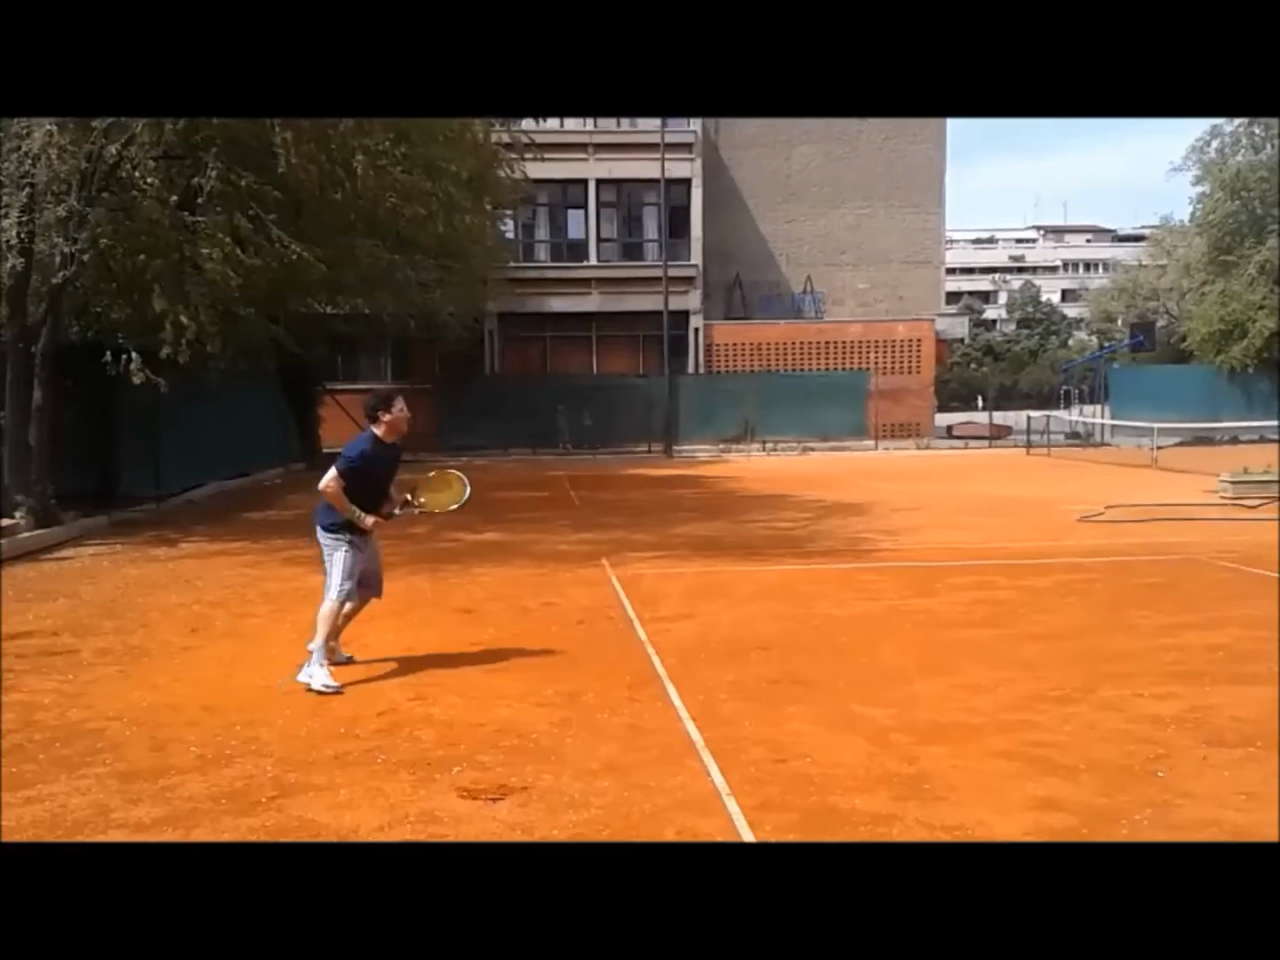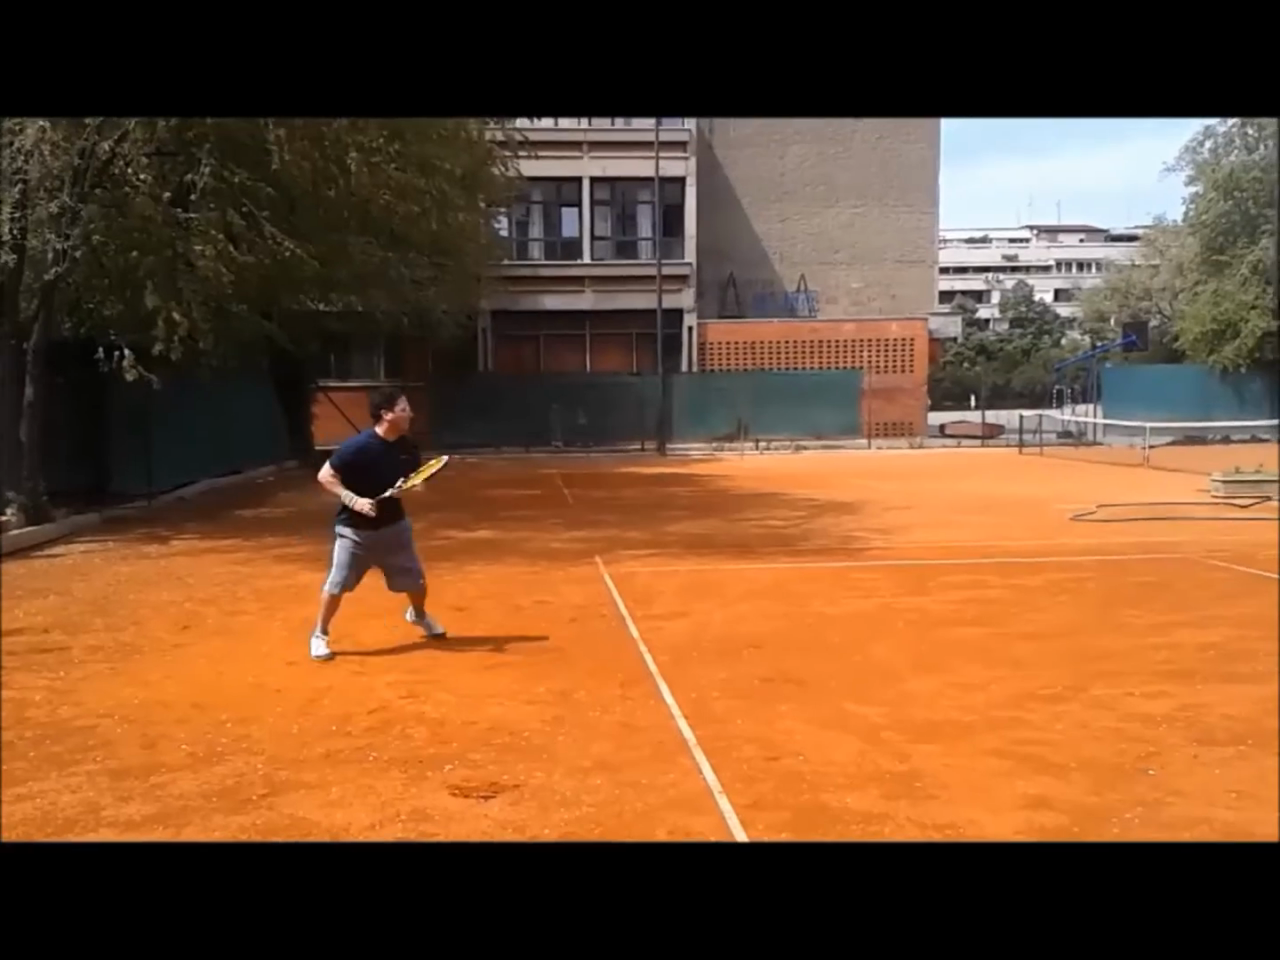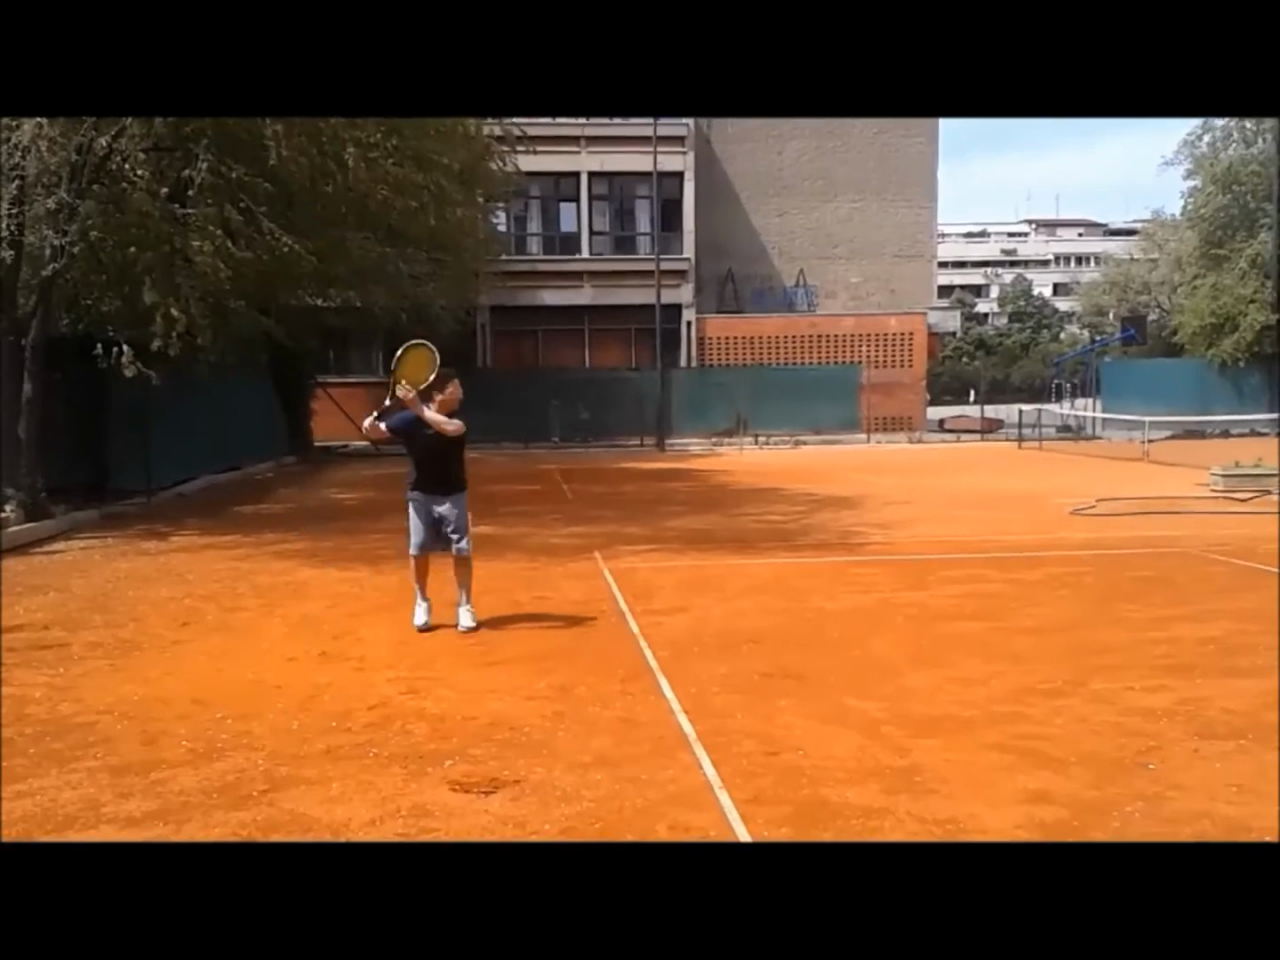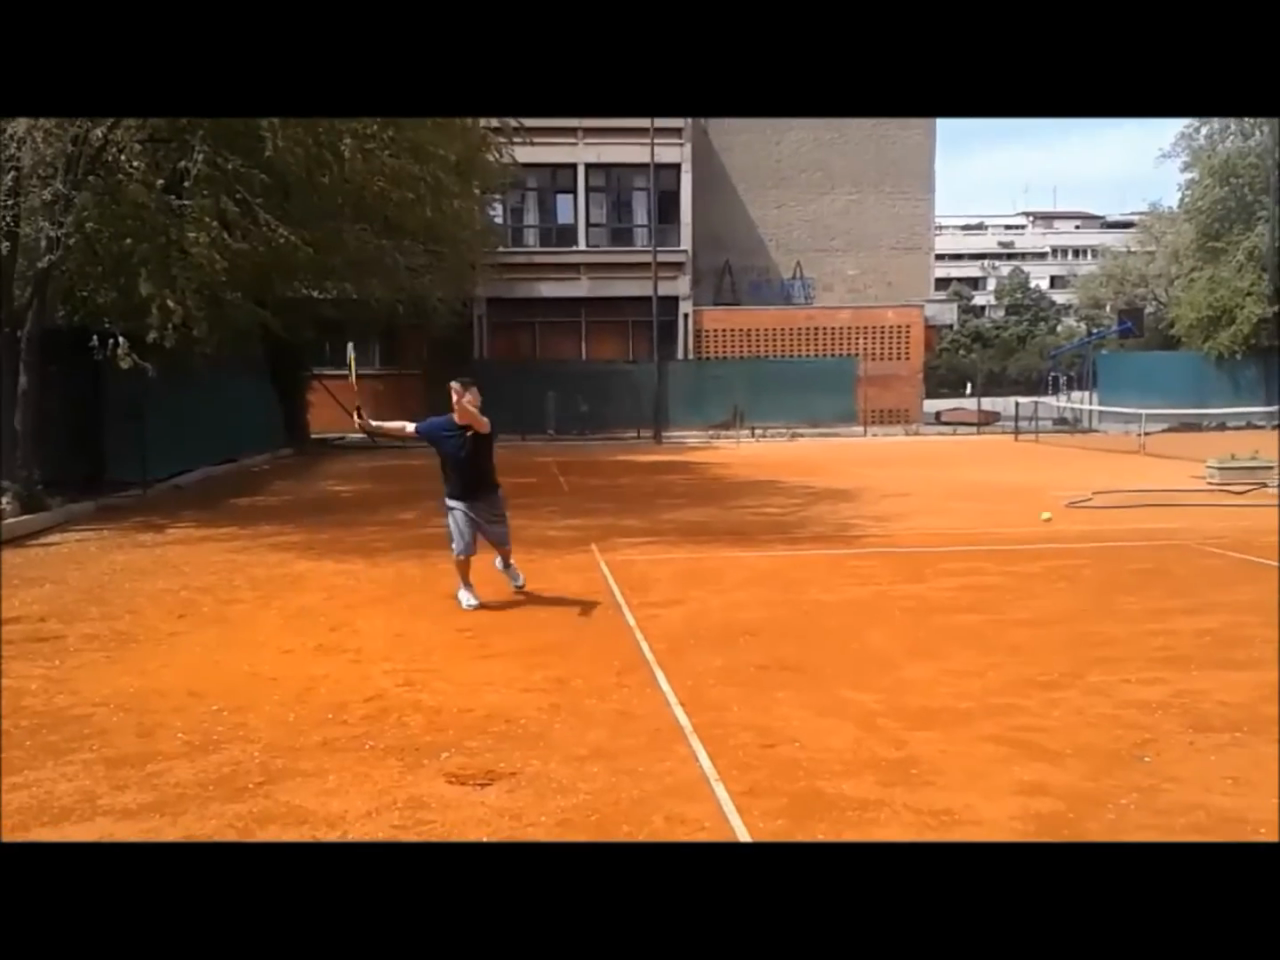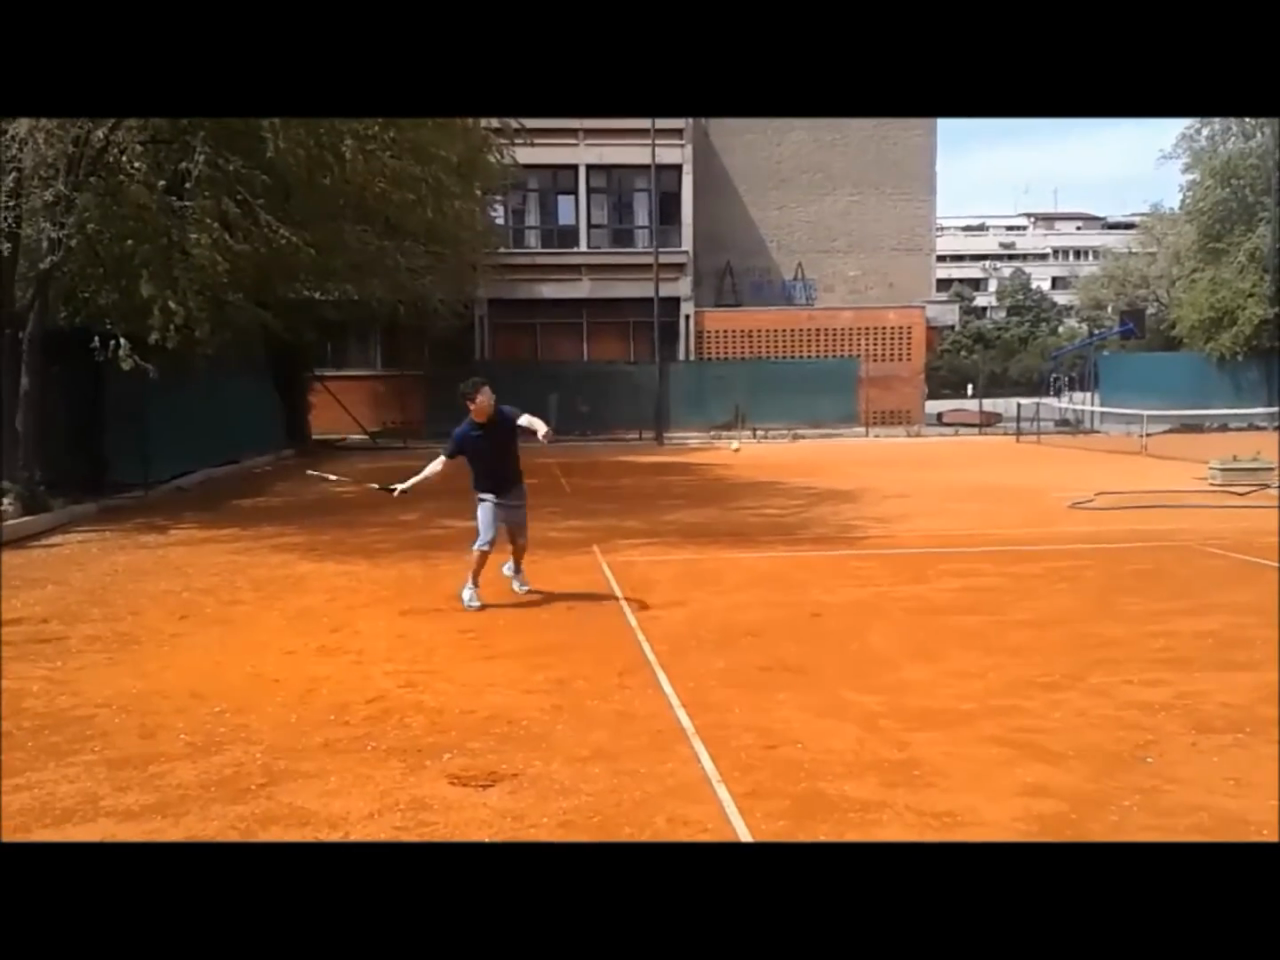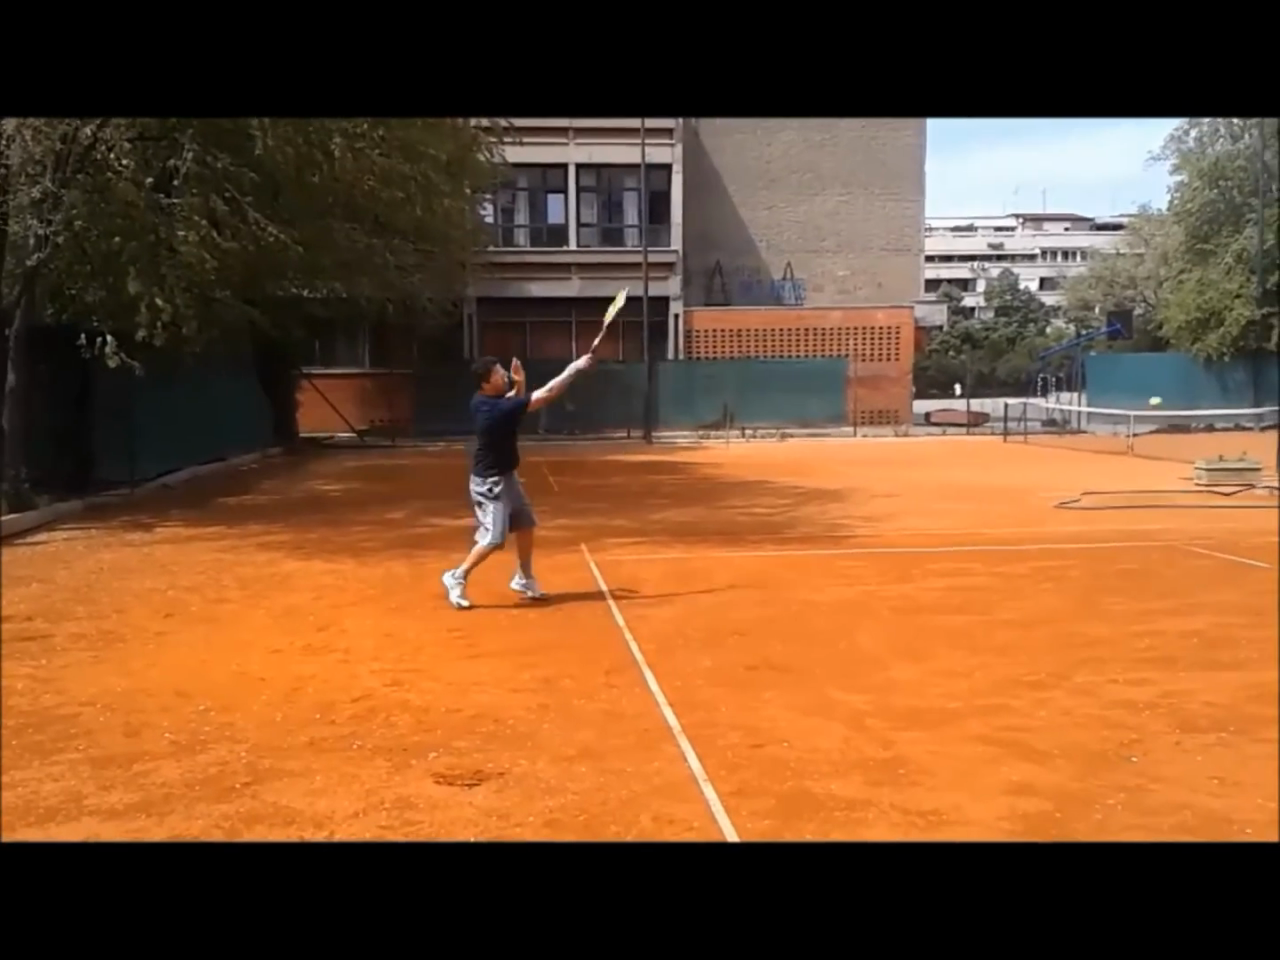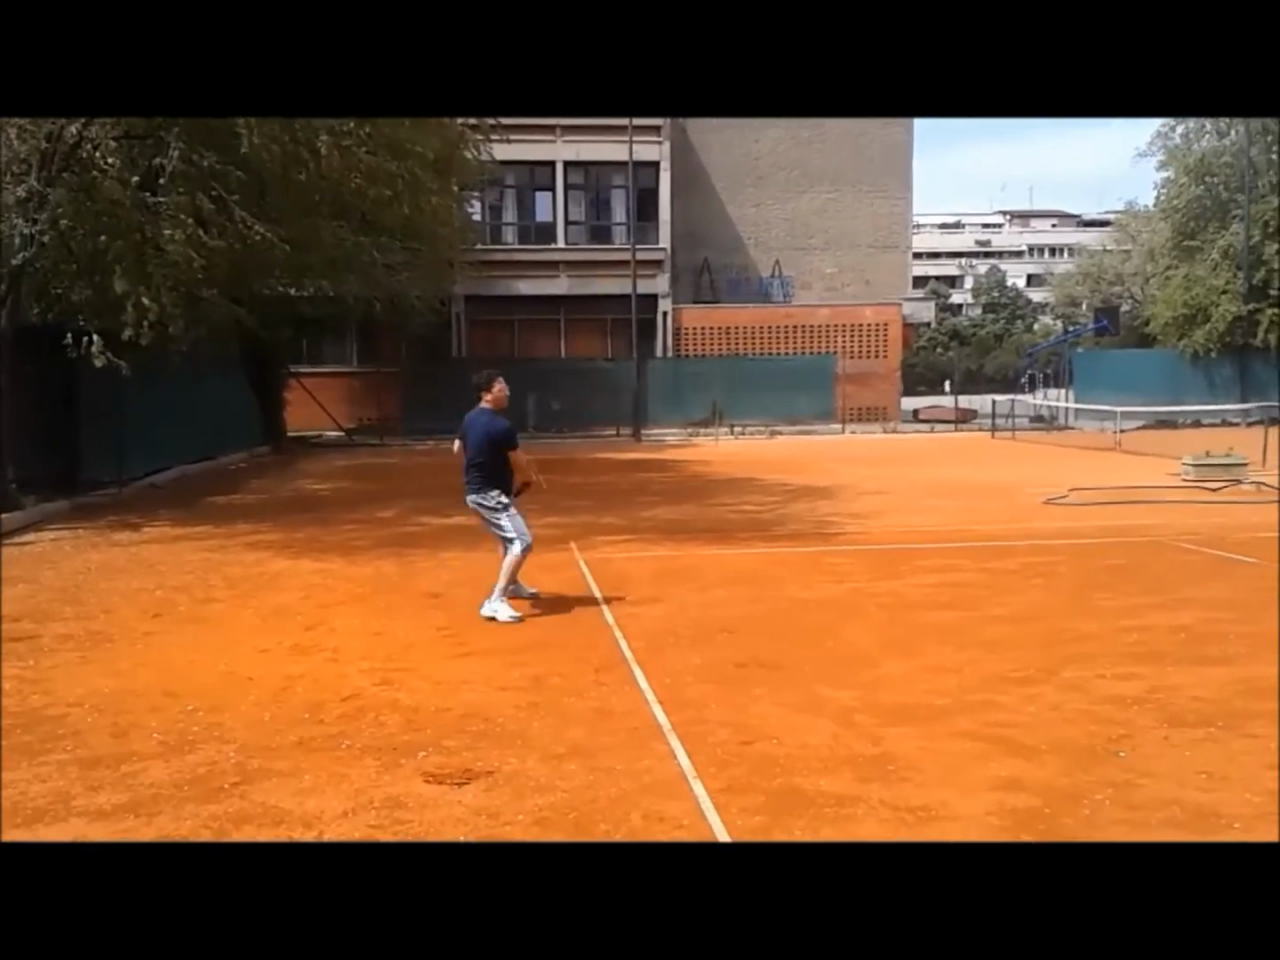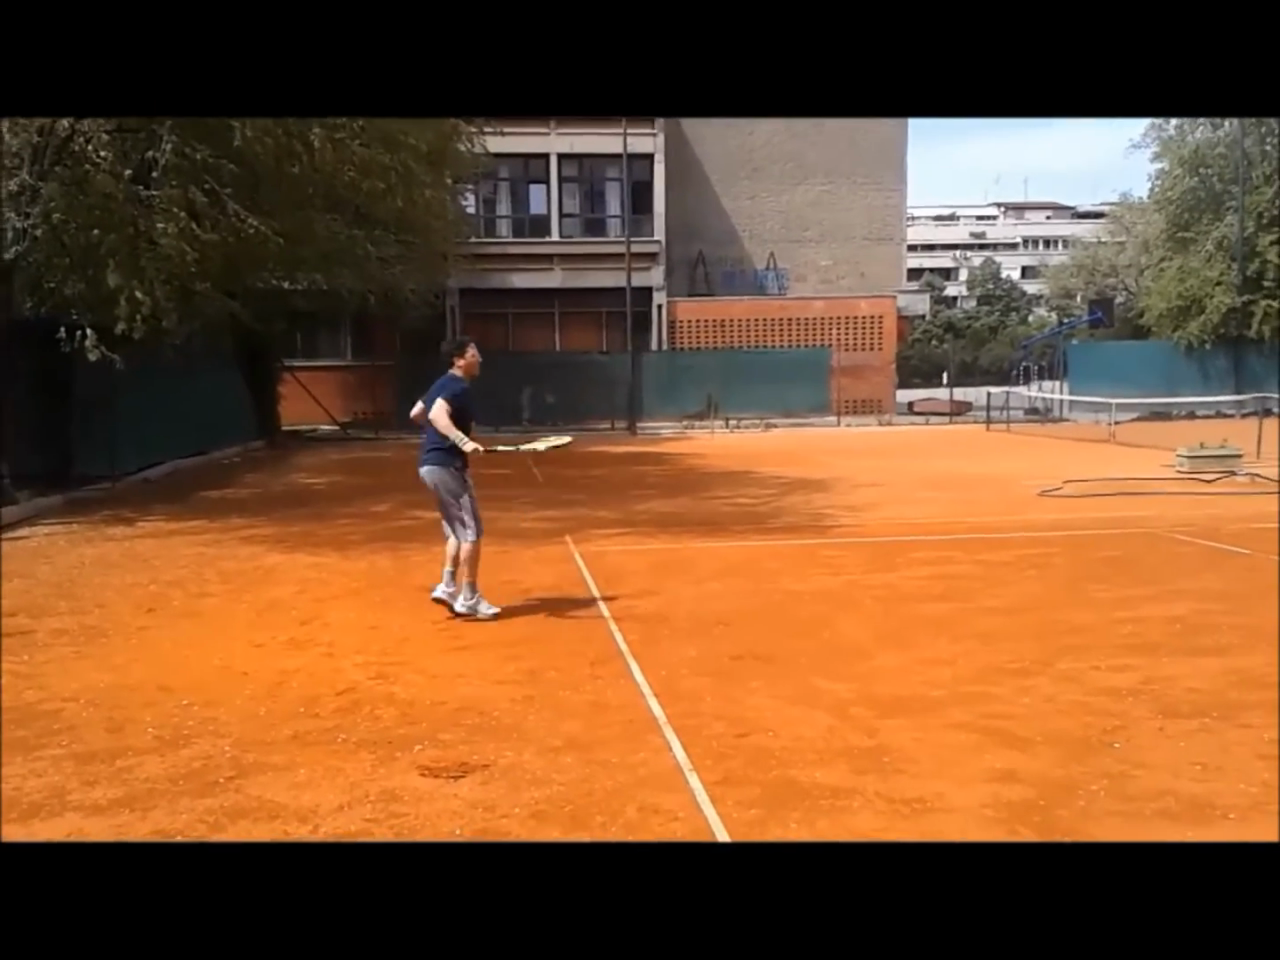
dt=0.3s
person 1, frame 1
left shoulder: (392, 450)
right shoulder: (361, 451)
right elbow: (327, 487)
left wrist: (399, 498)
right wrist: (358, 517)
left hip: (362, 532)
right hip: (339, 531)
left knee: (368, 589)
right knee: (341, 593)
left ankle: (326, 645)
right ankle: (313, 666)
person 1, frame 2
left shoulder: (407, 447)
right shoulder: (357, 447)
right elbow: (325, 477)
right wrist: (353, 501)
left hip: (393, 525)
right hip: (355, 528)
left knee: (415, 582)
right knee: (337, 585)
left ankle: (419, 615)
right ankle: (320, 634)
person 1, frame 3
left shoulder: (457, 421)
right shoulder: (409, 419)
left elbow: (448, 428)
right elbow: (379, 431)
left wrist: (417, 406)
right wrist: (369, 425)
left hip: (454, 495)
right hip: (422, 495)
left knee: (461, 551)
right knee: (419, 550)
left ankle: (465, 605)
right ankle: (422, 601)
person 1, frame 4
left shoulder: (482, 426)
right shoulder: (438, 427)
left elbow: (478, 422)
right elbow: (406, 428)
left wrist: (460, 403)
right wrist: (372, 425)
left hip: (488, 497)
right hip: (459, 500)
left knee: (502, 545)
right knee: (463, 551)
left ankle: (506, 564)
right ankle: (465, 588)
person 1, frame 5
left shoulder: (506, 417)
right shoulder: (464, 435)
left elbow: (529, 420)
right elbow: (441, 463)
left wrist: (542, 428)
right wrist: (411, 483)
left hip: (515, 489)
right hip: (489, 494)
left knee: (520, 540)
right knee: (486, 542)
left ankle: (515, 569)
right ankle: (471, 587)
person 1, frame 6
left shoulder: (482, 401)
right shoulder: (499, 409)
left elbow: (517, 401)
right elbow: (546, 395)
left wrist: (519, 382)
right wrist: (574, 368)
left hip: (505, 476)
right hip: (491, 482)
left knee: (526, 526)
right knee: (493, 539)
left ankle: (524, 579)
right ankle: (457, 578)
person 1, frame 7
left shoulder: (470, 419)
right shoulder: (502, 426)
left elbow: (458, 449)
right elbow: (521, 467)
right wrist: (525, 478)
left hip: (477, 491)
right hip: (491, 494)
left knee: (513, 539)
right knee: (521, 543)
left ankle: (512, 585)
right ankle: (495, 602)
person 1, frame 8
left shoulder: (441, 385)
right shoulder: (458, 387)
left elbow: (416, 414)
right elbow: (437, 414)
right wrist: (463, 441)
left hip: (431, 464)
right hip: (447, 466)
left knee: (456, 530)
right knee: (471, 532)
left ankle: (448, 588)
right ankle: (469, 598)
